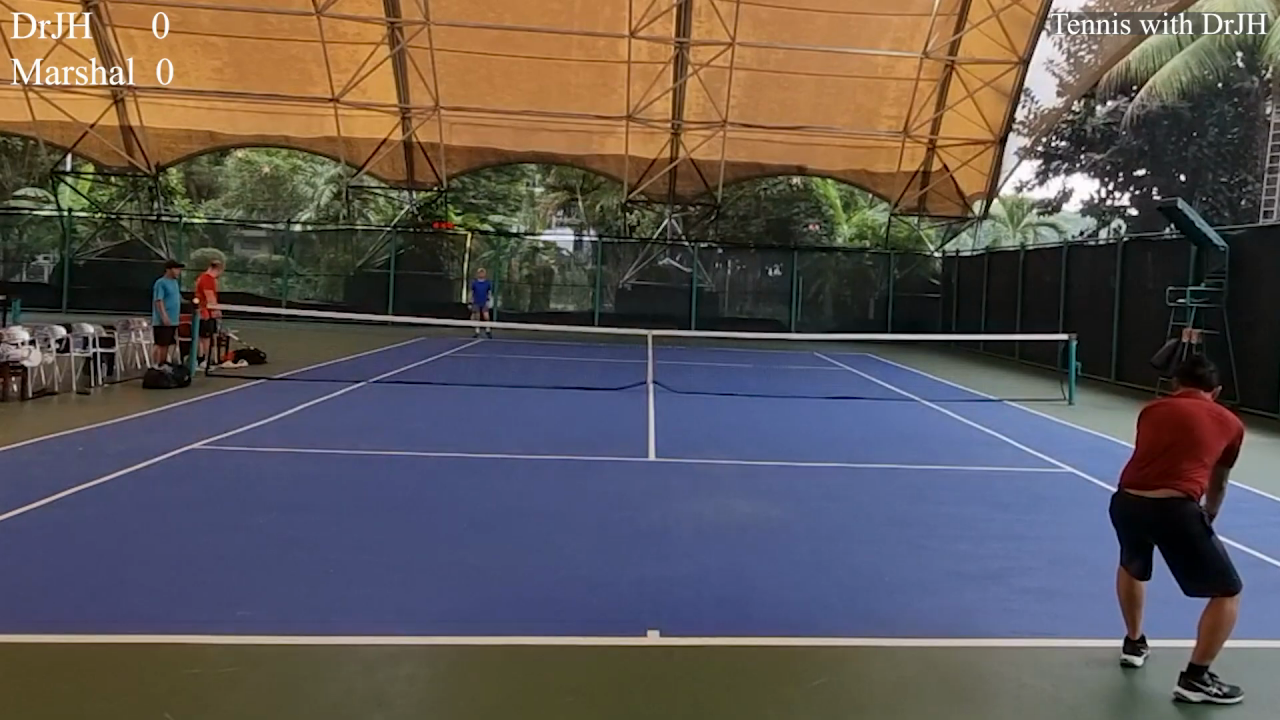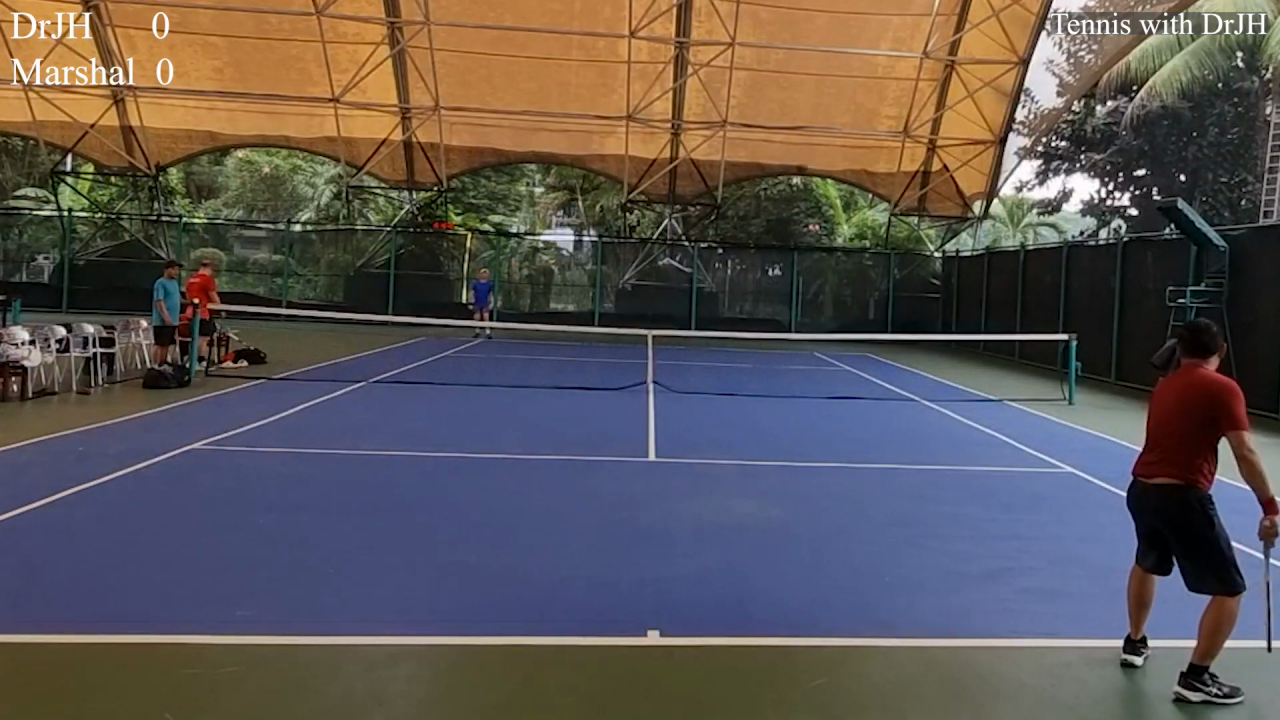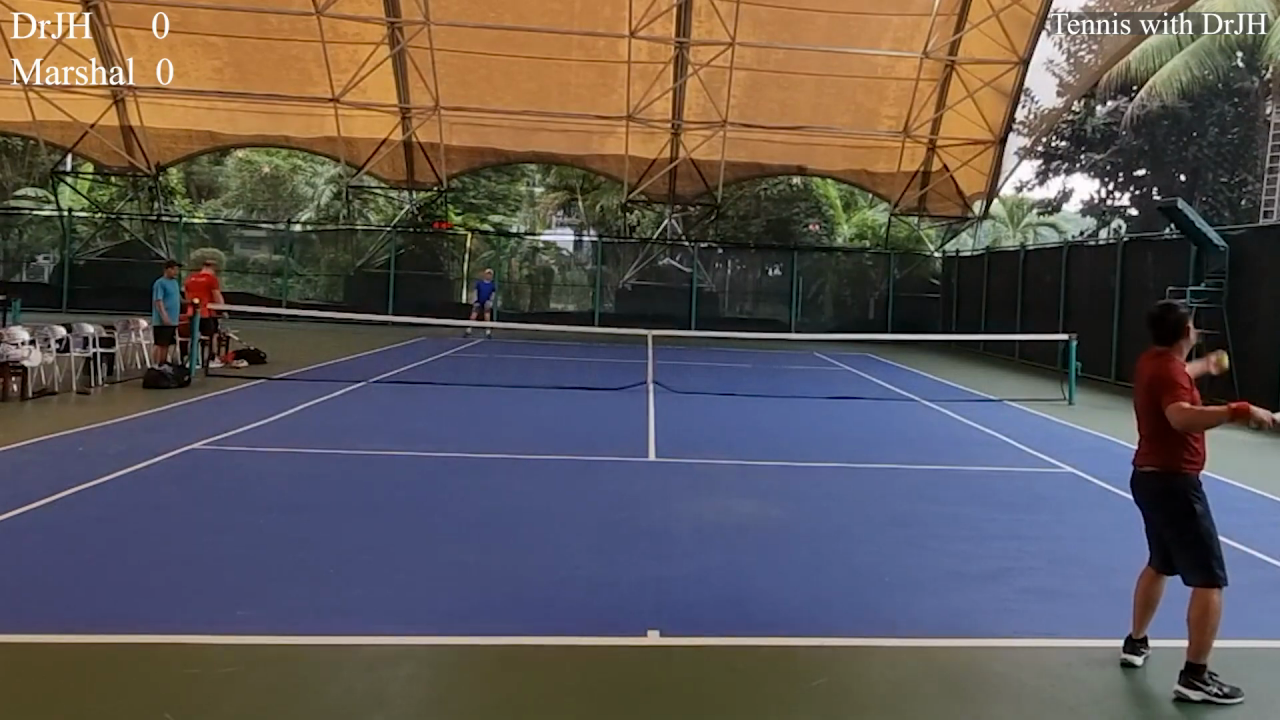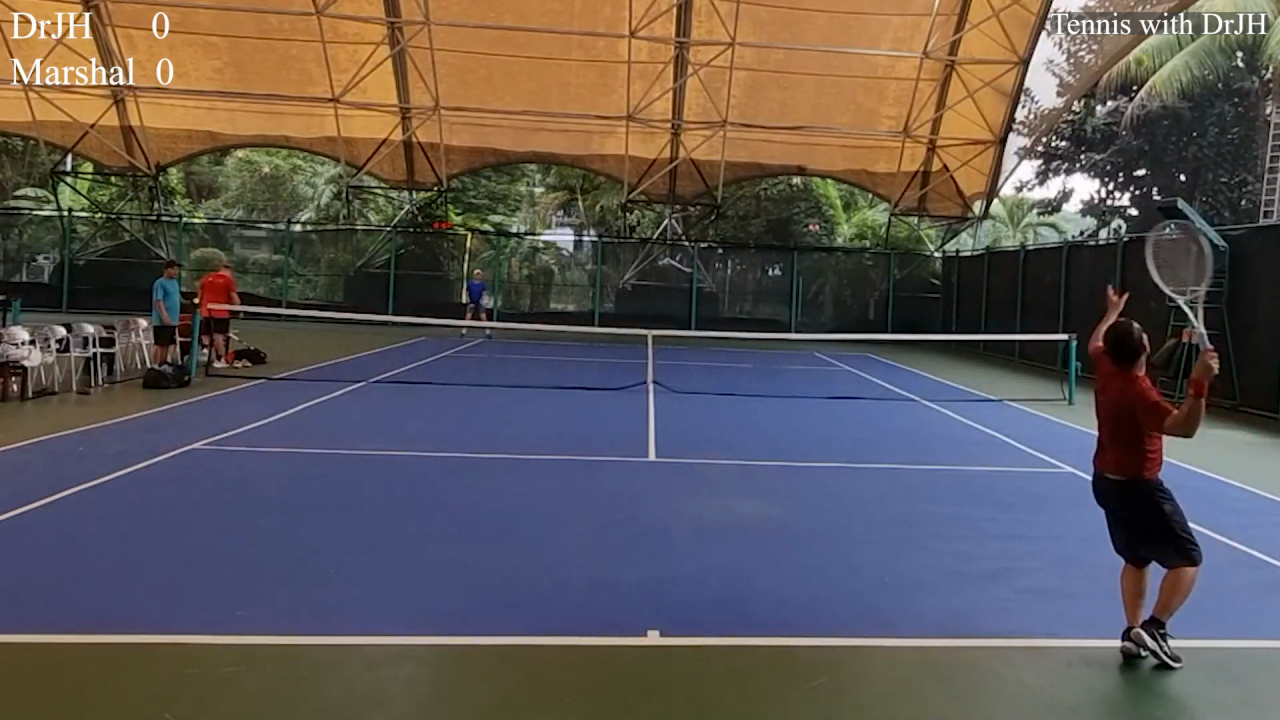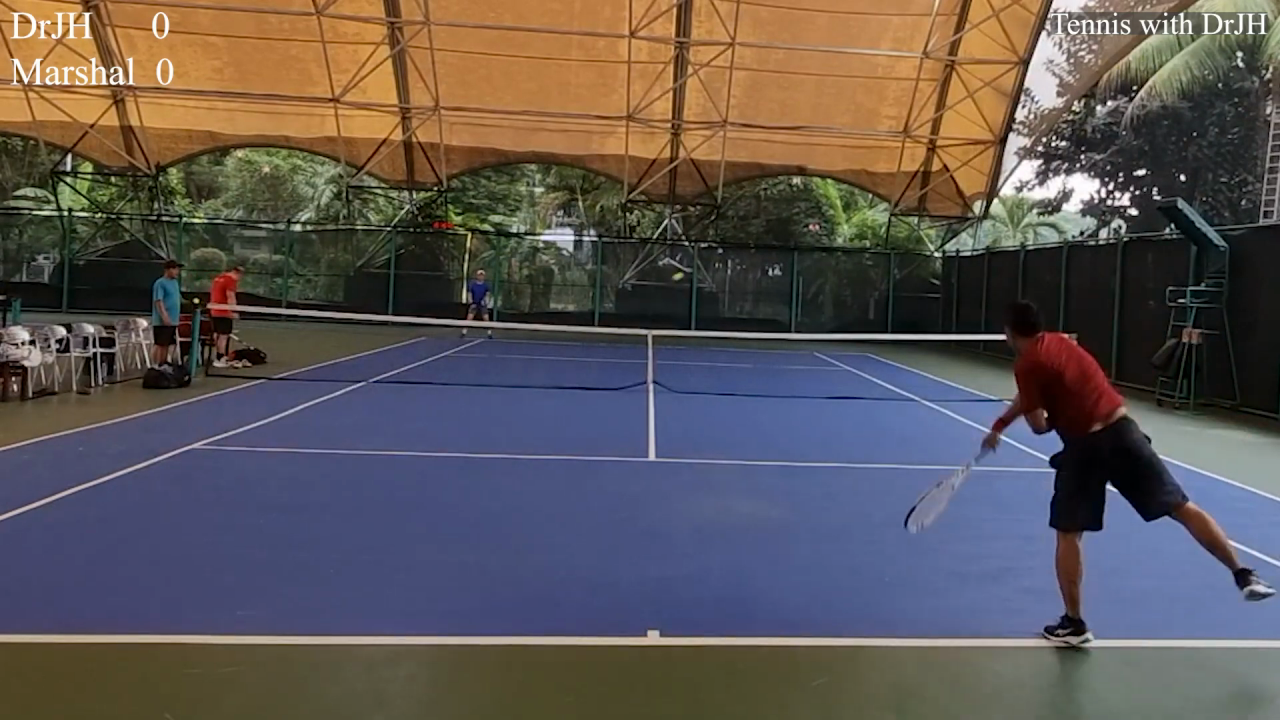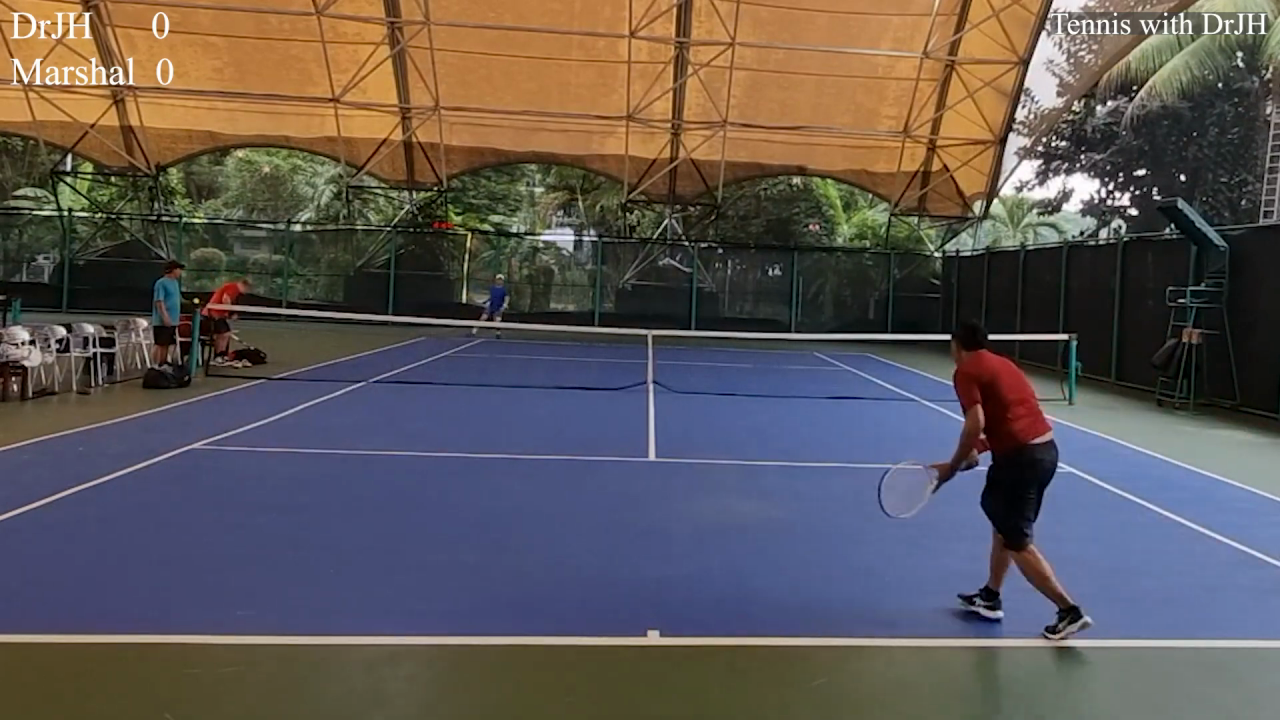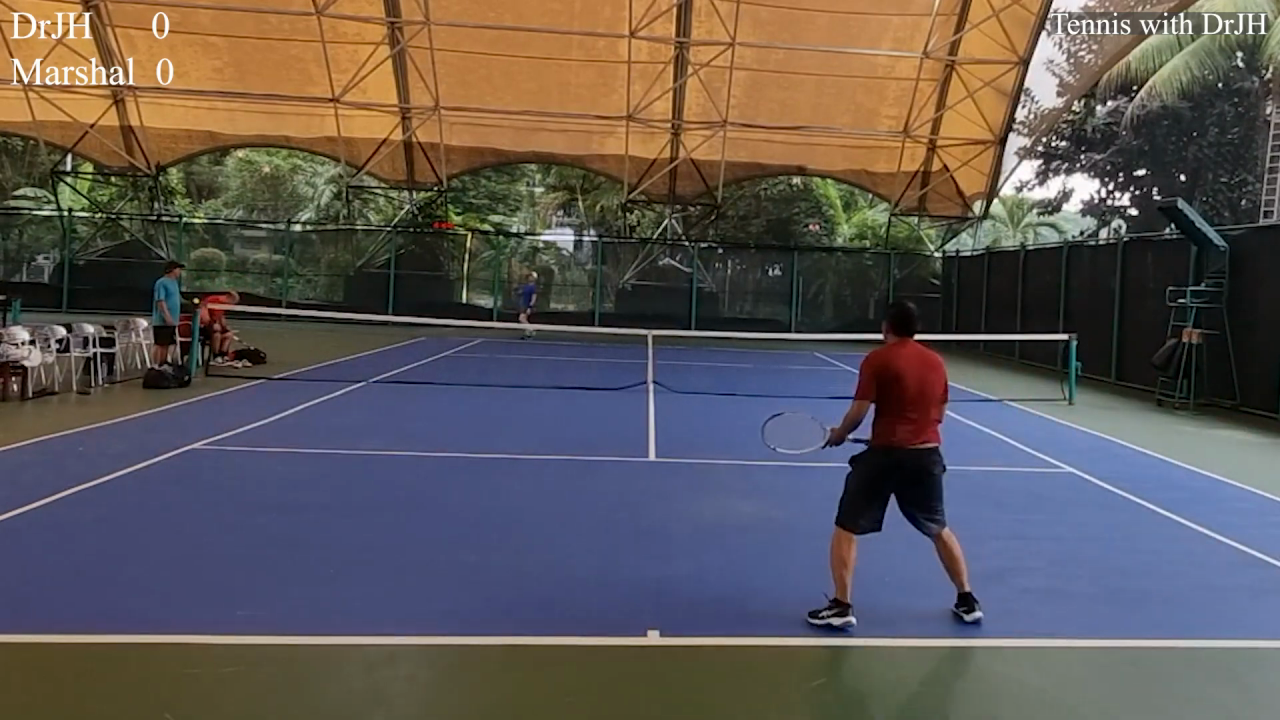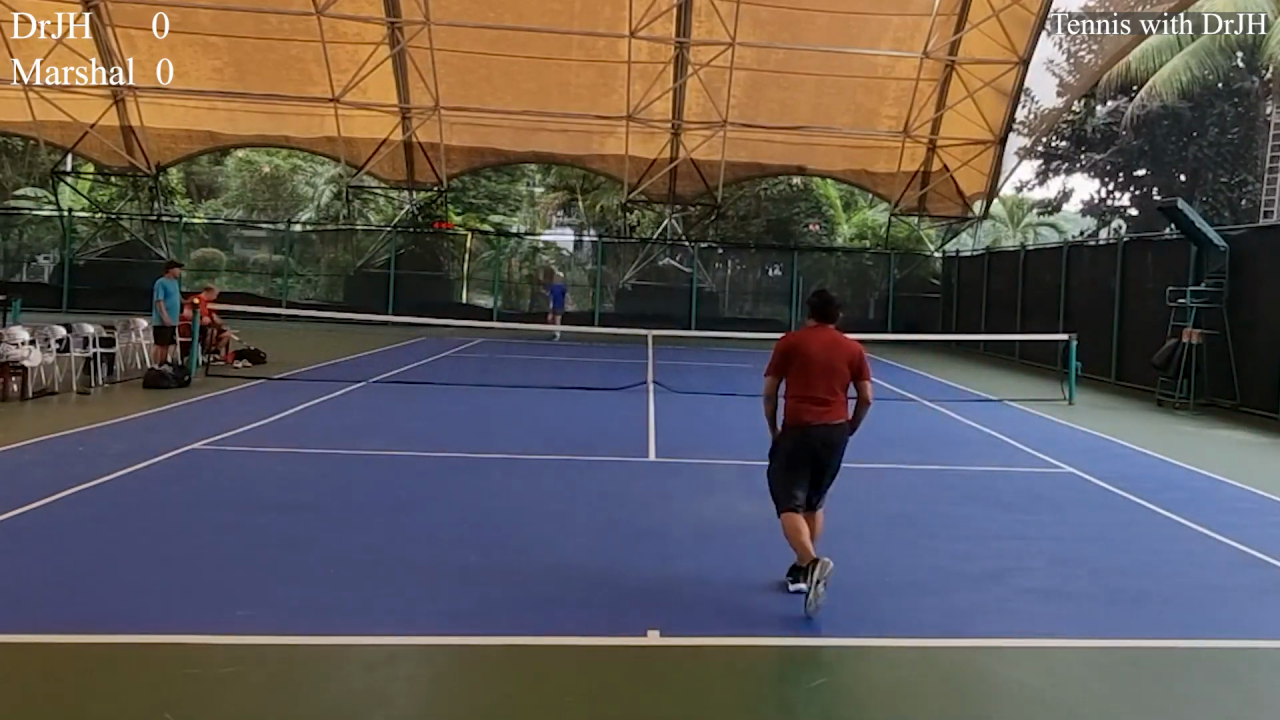
dt=0.5s
person 1, frame 1
left shoulder: (1153, 410)
right shoulder: (1230, 423)
right elbow: (1218, 484)
right wrist: (1207, 518)
left hip: (1128, 502)
right hip: (1175, 509)
left knee: (1132, 567)
right knee: (1227, 592)
left ankle: (1133, 643)
right ankle: (1195, 678)
person 1, frame 2
left shoulder: (1164, 385)
right shoulder: (1222, 388)
right elbow: (1244, 451)
left hip: (1142, 490)
right hip: (1183, 496)
left knee: (1146, 565)
right knee: (1229, 589)
left ankle: (1134, 642)
right ankle: (1195, 678)
person 1, frame 3
left shoulder: (1150, 362)
right shoulder: (1169, 371)
right elbow: (1182, 418)
left wrist: (1205, 365)
right wrist: (1241, 411)
left hip: (1148, 478)
right hip: (1174, 483)
left knee: (1158, 565)
right knee: (1209, 581)
left ankle: (1136, 642)
right ankle: (1195, 676)
person 1, frame 4
left shoulder: (1104, 366)
right shoulder: (1137, 393)
left elbow: (1093, 346)
right elbow: (1183, 428)
left wrist: (1113, 312)
right wrist: (1198, 387)
left hip: (1106, 484)
right hip: (1137, 488)
left knee: (1136, 560)
right knee: (1185, 561)
left ankle: (1133, 631)
right ankle: (1153, 628)
person 1, frame 5
left shoulder: (1027, 365)
right shoulder: (1058, 342)
left elbow: (1037, 423)
left wrist: (1039, 419)
right wrist: (1000, 425)
left hip: (1086, 449)
right hip: (1121, 432)
left knee: (1067, 533)
right knee: (1181, 507)
left ankle: (1073, 622)
right ankle: (1243, 575)
person 1, frame 6
left shoulder: (967, 372)
right shoulder: (1004, 366)
left elbow: (975, 422)
left wrist: (953, 465)
right wrist: (981, 446)
left hip: (1019, 457)
right hip: (1046, 449)
left knee: (1016, 542)
right knee: (1006, 526)
left ankle: (1069, 611)
right ankle: (989, 597)
person 1, frame 7
left shoulder: (877, 359)
right shoulder: (936, 362)
left elbow: (858, 412)
left wrist: (839, 434)
left hip: (887, 455)
right hip: (928, 455)
left knee: (846, 529)
right knee: (938, 529)
left ankle: (841, 607)
right ankle: (967, 601)
person 1, frame 8
left shoulder: (789, 343)
right shoulder: (853, 349)
left elbow: (769, 393)
right elbow: (866, 399)
left wrist: (775, 432)
right wrist: (850, 428)
left hip: (798, 432)
right hip: (835, 432)
left knee: (790, 509)
right knee: (813, 504)
left ankle: (813, 562)
right ankle: (801, 571)
